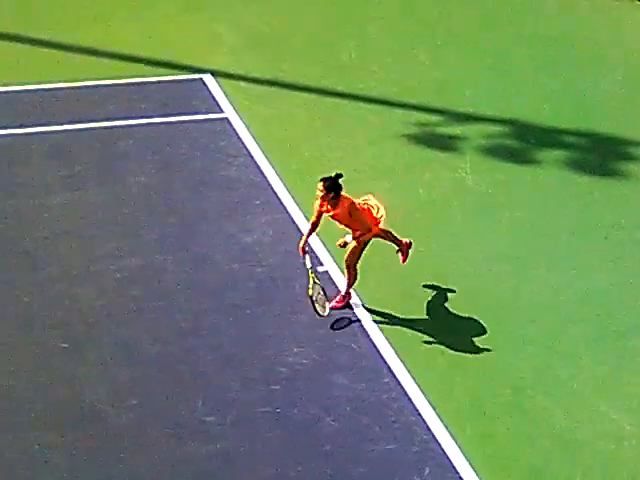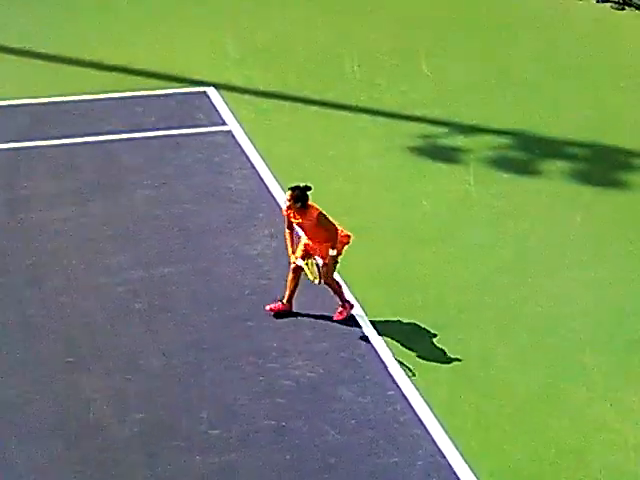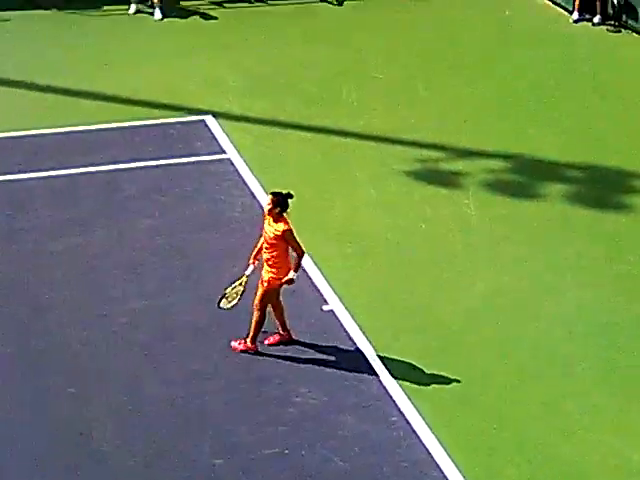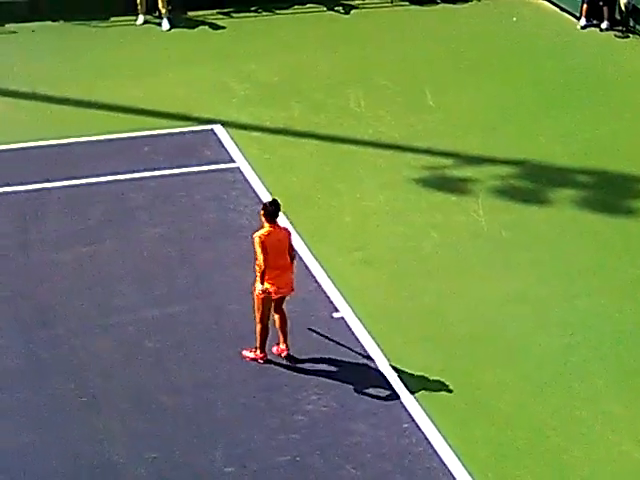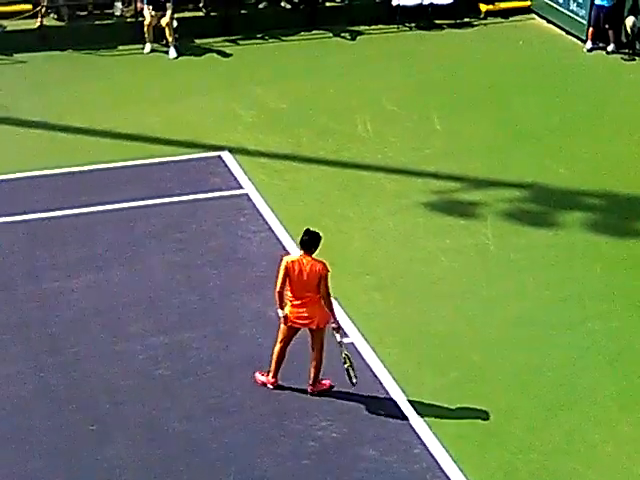
dt=0.5s
person 1, frame 1
left shoulder: (347, 205)
right shoulder: (322, 202)
left elbow: (365, 229)
right elbow: (314, 222)
left wrist: (348, 240)
right wrist: (304, 240)
left hip: (366, 223)
left knee: (349, 264)
right knee: (379, 233)
left ankle: (346, 294)
right ankle: (403, 244)
person 1, frame 2
left shoulder: (316, 215)
right shoulder: (288, 210)
left elbow: (333, 230)
right elbow: (288, 229)
left wrist: (333, 252)
right wrist: (291, 253)
left hip: (327, 242)
right hip: (309, 240)
left knee: (327, 279)
right knee: (294, 268)
left ankle: (345, 304)
right ankle: (286, 304)
person 1, frame 3
left shoulder: (284, 229)
right shoulder: (269, 219)
left elbow: (300, 252)
left wrist: (293, 274)
right wrist: (254, 254)
left hip: (276, 273)
right hip: (270, 267)
left knee: (259, 307)
right knee: (274, 300)
left ankle: (250, 343)
right ankle: (284, 333)
person 1, frame 4
left shoulder: (260, 236)
right shoulder: (285, 232)
left elbow: (263, 265)
right elbow: (292, 255)
left wrist: (260, 284)
left hip: (268, 283)
right hip: (286, 280)
left knee: (261, 319)
right knee: (278, 310)
left ankle: (260, 353)
right ankle: (283, 347)
person 1, frame 5
left shoulder: (288, 261)
right shoulder: (321, 267)
left elbow: (279, 289)
right elbow: (325, 296)
left wrist: (281, 311)
right wrist: (333, 318)
left hip: (293, 312)
right hip: (315, 314)
left knee: (282, 344)
right knee: (317, 349)
left ankle: (271, 377)
right ankle: (314, 384)
